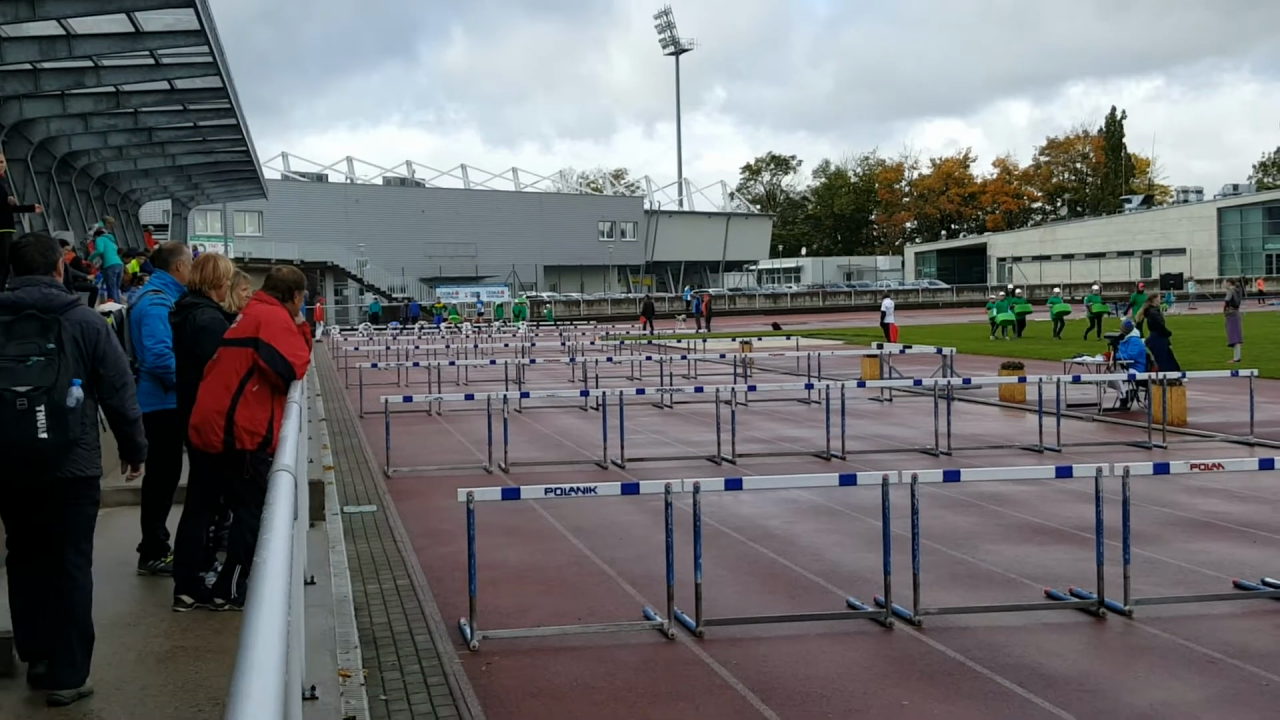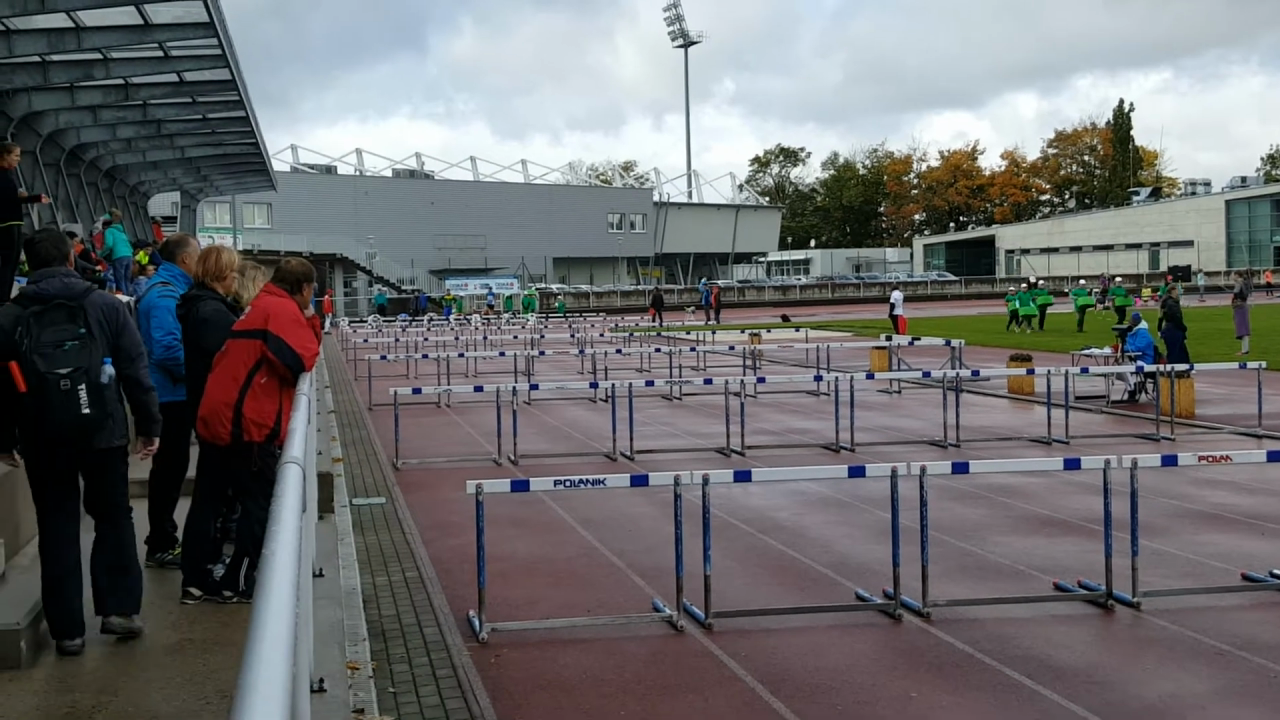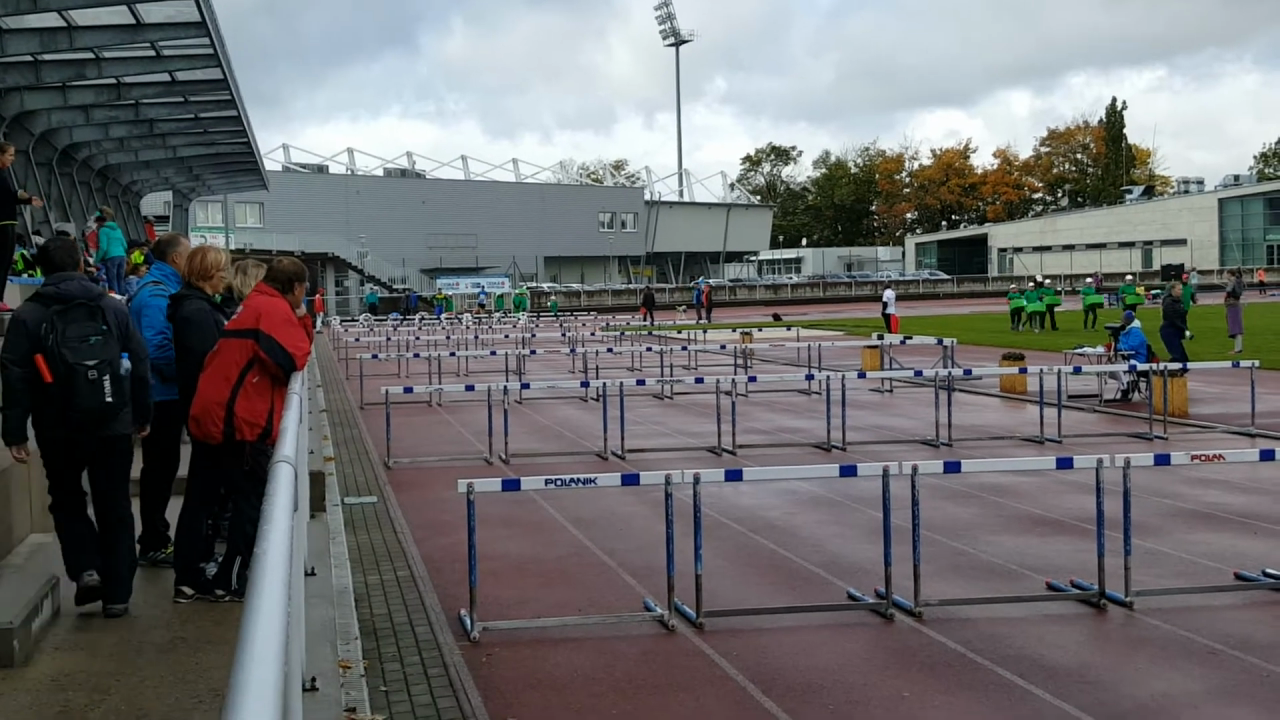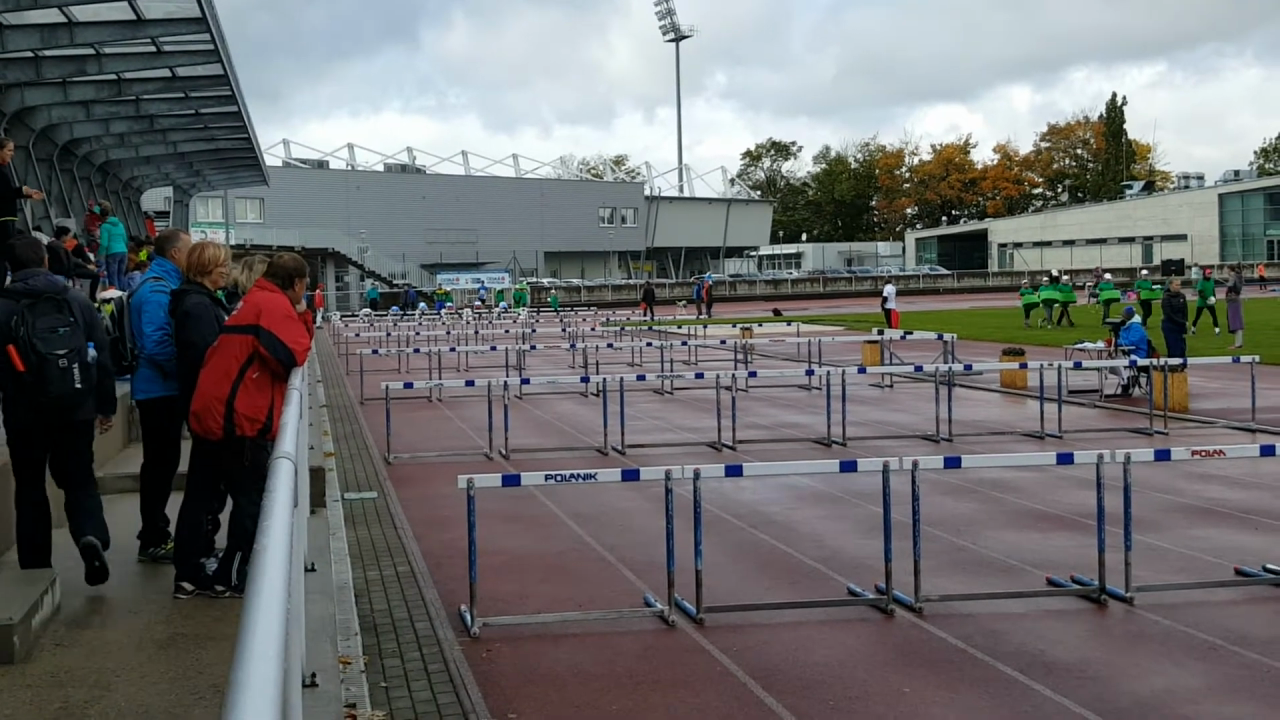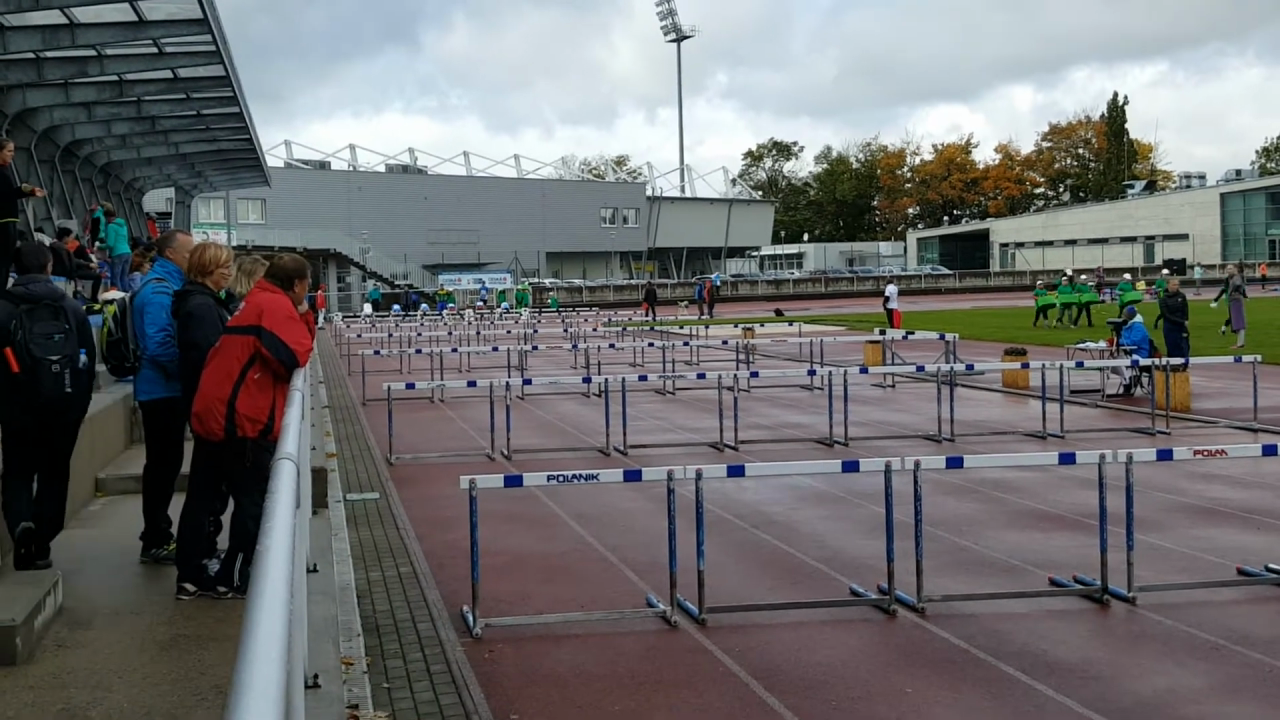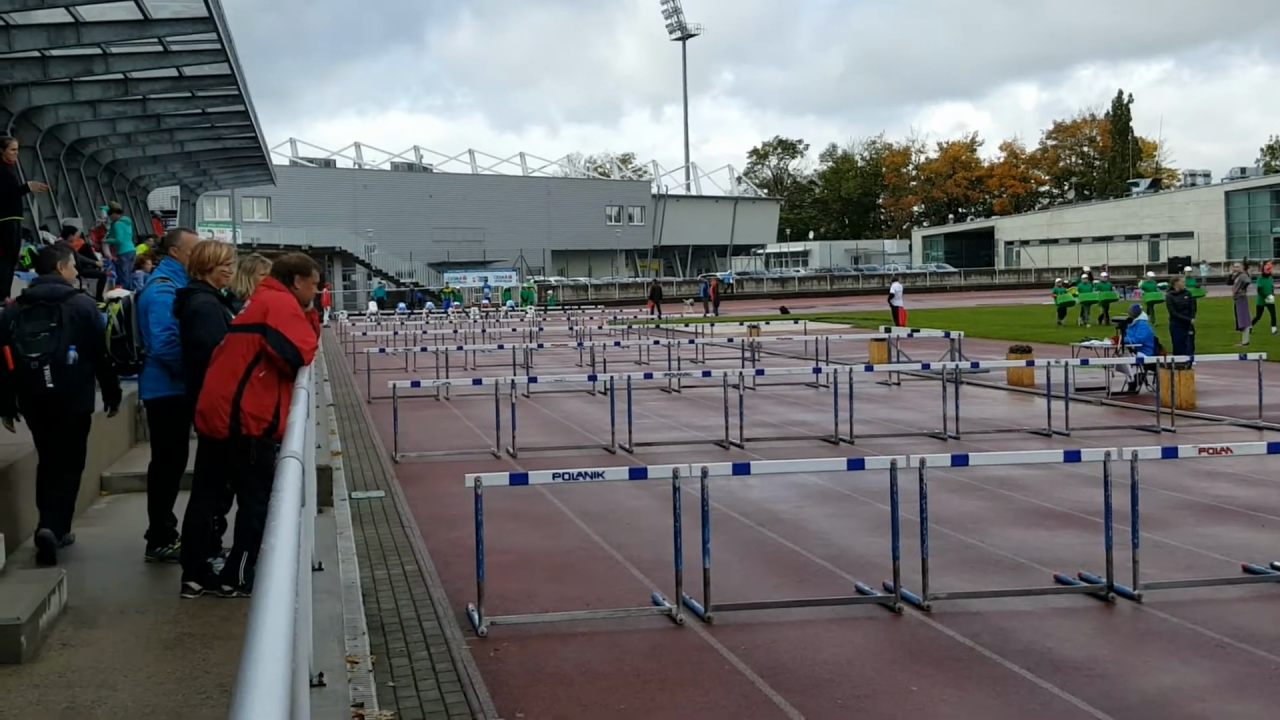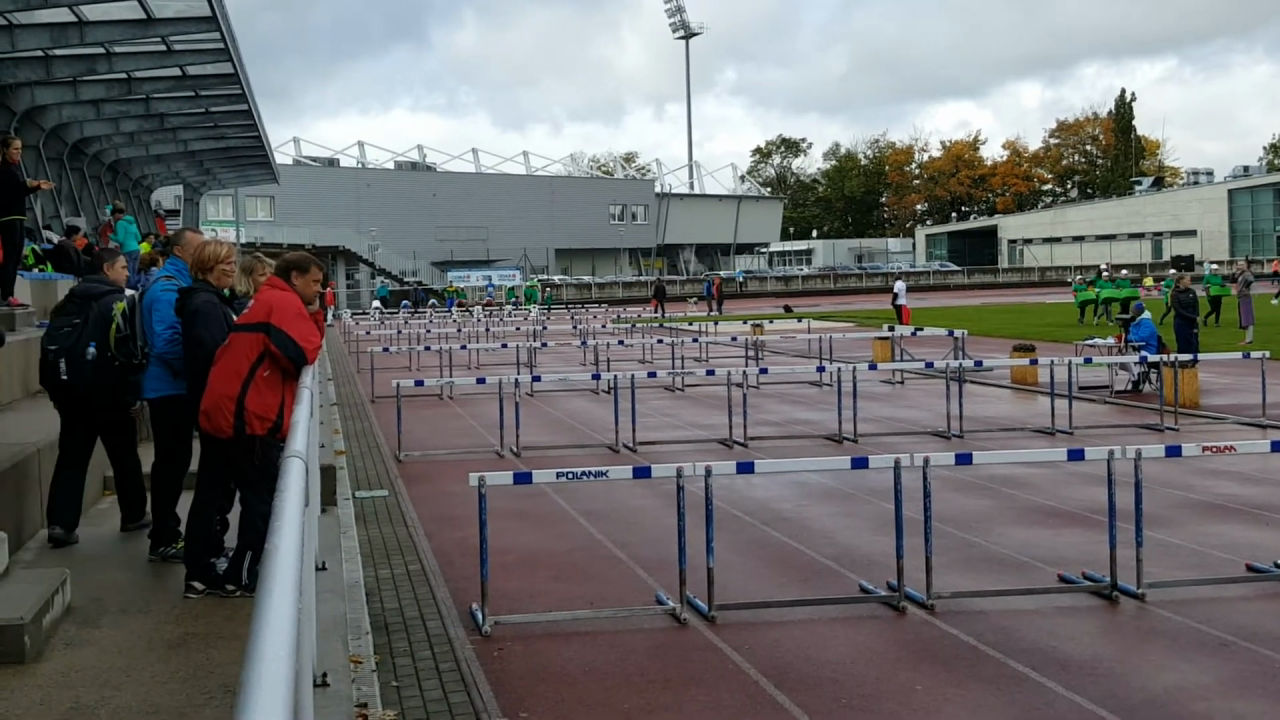
dt=0.5s
person 1, frame 1
right shoulder: (86, 322)
right elbow: (119, 393)
right wrist: (134, 449)
right hip: (71, 467)
right knee: (71, 566)
right ankle: (66, 676)
person 1, frame 2
right shoulder: (106, 306)
right elbow: (136, 371)
right wrist: (148, 424)
left hip: (42, 443)
right hip: (103, 436)
left knee: (57, 531)
right knee: (114, 519)
left ankle: (67, 629)
right ankle: (119, 609)
person 1, frame 3
right shoulder: (114, 308)
right elbow: (140, 367)
right wrist: (142, 416)
left hip: (57, 430)
right hip: (112, 426)
left knee: (68, 502)
right knee: (114, 507)
left ankle: (84, 571)
right ankle: (116, 594)
person 1, frame 4
right shoulder: (79, 301)
right elbow: (102, 356)
right wrist: (106, 405)
right hip: (76, 411)
left knee: (30, 489)
right knee: (79, 481)
left ankle: (36, 567)
right ankle: (92, 539)
person 1, frame 5
right shoulder: (72, 308)
right elbow: (89, 361)
right wrist: (81, 404)
right hip: (64, 409)
right knee: (53, 476)
right ankle: (39, 550)
person 1, frame 6
right shoulder: (82, 305)
right elbow: (102, 355)
right wrist: (112, 395)
left hip: (32, 401)
right hip: (72, 400)
left knee: (48, 463)
right knee: (68, 466)
left ankle: (54, 528)
right ankle: (50, 528)
person 1, frame 7
left shoulder: (65, 303)
right shoulder: (119, 302)
left elbow: (49, 348)
right elbow: (130, 351)
left wrist: (55, 391)
right wrist: (135, 392)
left hip: (72, 393)
right hip: (110, 394)
left knee: (71, 457)
right knee: (124, 455)
left ankle: (60, 521)
right ankle: (133, 515)
person 2, frame 1
left shoulder: (191, 314)
right shoulder: (209, 319)
left hip: (196, 413)
left knee: (205, 494)
right knee: (204, 497)
left ankle: (199, 569)
right ankle: (188, 586)
person 2, frame 2
left shoulder: (202, 306)
right shoulder: (212, 311)
left knee: (215, 487)
right knee: (212, 490)
left ankle: (207, 562)
right ankle: (195, 578)
person 2, frame 3
left shoulder: (202, 306)
right shoulder: (197, 311)
right elbow: (206, 363)
left knee: (208, 486)
right knee: (203, 490)
left ankle: (199, 560)
right ankle: (189, 578)
person 2, frame 4
left shoulder: (205, 301)
right shoulder: (197, 305)
right elbow: (206, 358)
left knee: (210, 482)
right knee: (204, 484)
left ankle: (200, 554)
right ankle: (189, 571)
person 2, frame 5
left shoulder: (209, 302)
right shoulder: (201, 307)
right elbow: (209, 359)
left knee: (212, 483)
right knee: (206, 486)
left ankle: (203, 555)
right ankle: (191, 573)
person 2, frame 6
left shoulder: (212, 300)
right shoulder: (204, 305)
right elbow: (212, 357)
left knee: (216, 481)
right knee: (210, 483)
left ankle: (208, 553)
right ankle: (196, 571)
person 2, frame 7
left shoulder: (215, 300)
right shoulder: (204, 304)
right elbow: (213, 358)
left knee: (220, 480)
right knee: (214, 483)
left ankle: (212, 553)
right ankle: (200, 569)
person 3, frame 1
left shoulder: (252, 314)
right shoulder: (274, 317)
left elbow: (265, 362)
right elbow: (291, 369)
left wrist: (299, 330)
right wrist: (300, 329)
left hip: (215, 426)
right hip: (240, 431)
left knee: (243, 508)
right knee: (252, 512)
right ankle: (229, 592)
person 3, frame 2
left shoulder: (262, 305)
right shoulder: (283, 310)
right elbow: (300, 361)
left wrist: (309, 322)
right wrist: (310, 320)
left hip: (223, 417)
right hip: (247, 422)
right knee: (260, 504)
right ankle: (237, 584)
person 3, frame 3
left shoulder: (254, 304)
right shoulder: (274, 309)
right elbow: (292, 360)
left wrist: (301, 322)
right wrist: (302, 320)
left hip: (215, 416)
right hip: (240, 421)
right knee: (252, 503)
right ankle: (230, 582)
person 3, frame 4
left shoulder: (255, 301)
right shoulder: (275, 305)
left elbow: (277, 352)
right elbow: (292, 357)
left wrist: (301, 318)
right wrist: (302, 317)
left hip: (217, 413)
right hip: (239, 417)
left knee: (239, 497)
right knee: (251, 500)
left ankle: (194, 574)
right ankle: (230, 579)
person 3, frame 5
left shoulder: (258, 302)
right shoulder: (276, 306)
left elbow: (289, 350)
right elbow: (294, 358)
left wrist: (303, 317)
right wrist: (303, 318)
left hip: (219, 414)
right hip: (242, 419)
left knee: (234, 498)
right knee: (253, 501)
left ankle: (196, 575)
right ankle: (232, 580)
person 3, frame 6
left shoulder: (262, 300)
right shoulder: (281, 304)
right elbow: (299, 356)
left wrist: (309, 316)
right wrist: (308, 318)
left hip: (222, 412)
right hip: (246, 417)
left knee: (233, 496)
right knee: (258, 500)
left ankle: (200, 575)
right ankle: (236, 579)
person 3, frame 7
left shoulder: (267, 300)
right shoulder: (286, 303)
right elbow: (302, 355)
left wrist: (313, 316)
right wrist: (312, 318)
left hip: (223, 412)
right hip: (249, 417)
left knee: (214, 495)
right knee: (261, 500)
left ankle: (200, 574)
right ankle: (240, 578)
person 4, frame 1
left shoulder: (162, 297)
right shoulder: (158, 302)
right elbow: (158, 357)
left hip: (161, 400)
right hip: (162, 402)
left knee: (164, 475)
right knee: (162, 476)
left ankle: (156, 546)
right ankle: (152, 554)
person 4, frame 2
left shoulder: (170, 289)
right shoulder: (165, 294)
right elbow: (168, 349)
left hip: (172, 392)
right hip: (170, 394)
left knee: (172, 467)
right knee: (170, 468)
left ankle: (164, 538)
right ankle: (160, 546)
person 4, frame 3
left shoulder: (163, 288)
right shoulder: (158, 294)
right elbow: (158, 348)
left wrist: (183, 377)
left hip: (164, 392)
right hip: (161, 393)
left knee: (163, 465)
right knee: (160, 467)
left ankle: (156, 537)
right ankle: (152, 545)
person 4, frame 4
left shoulder: (164, 284)
right shoulder: (158, 290)
right elbow: (157, 345)
left wrist: (184, 372)
left hip: (163, 388)
right hip: (160, 389)
left knee: (163, 462)
right knee: (160, 463)
left ankle: (156, 533)
right ankle: (153, 541)
person 4, frame 5
left shoulder: (168, 285)
right shoulder: (160, 291)
right elbow: (160, 346)
left wrist: (187, 374)
left hip: (166, 389)
right hip: (162, 390)
left knee: (166, 462)
right knee: (163, 464)
left ankle: (158, 534)
right ankle: (155, 542)
person 4, frame 6
left shoulder: (173, 284)
right shoulder: (164, 290)
right elbow: (165, 345)
left hip: (171, 387)
right hip: (168, 388)
left knee: (171, 462)
right knee: (168, 463)
left ankle: (164, 533)
right ankle: (160, 541)
person 4, frame 7
left shoulder: (179, 283)
right shoulder: (169, 288)
right elbow: (168, 344)
left hip: (174, 387)
right hip: (170, 388)
left knee: (174, 461)
right knee: (172, 462)
left ankle: (167, 532)
right ankle: (163, 541)
